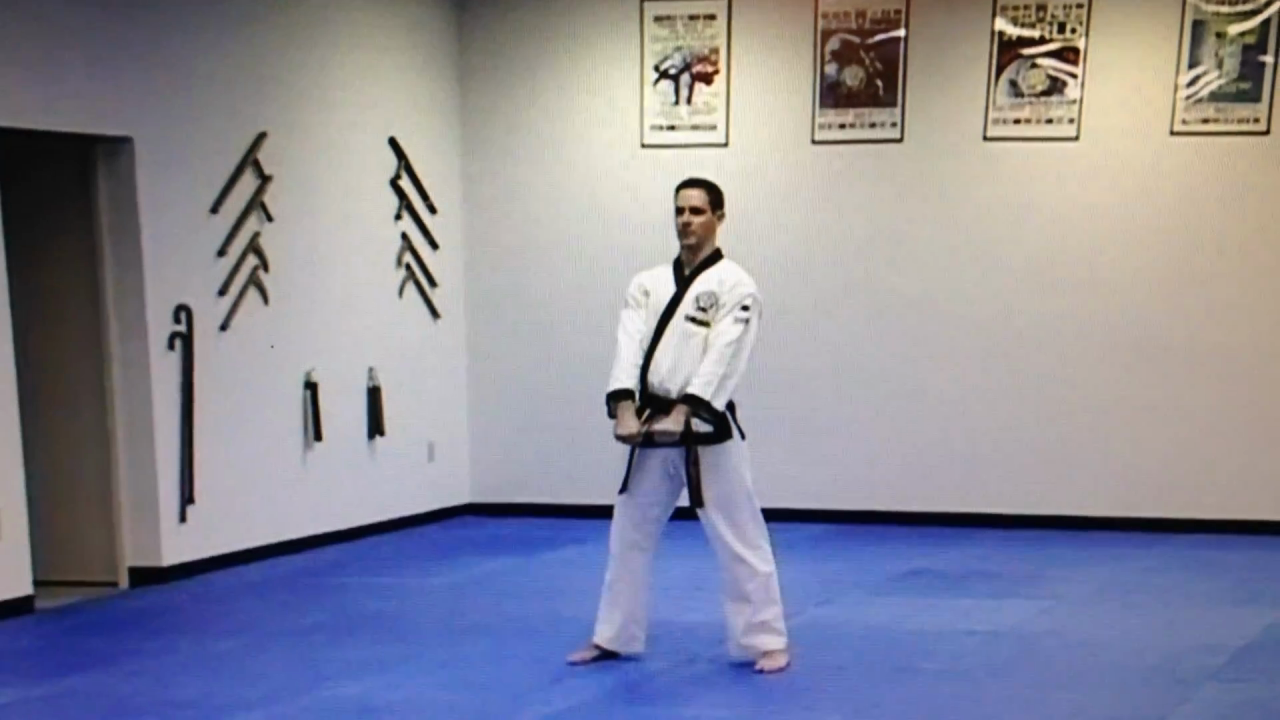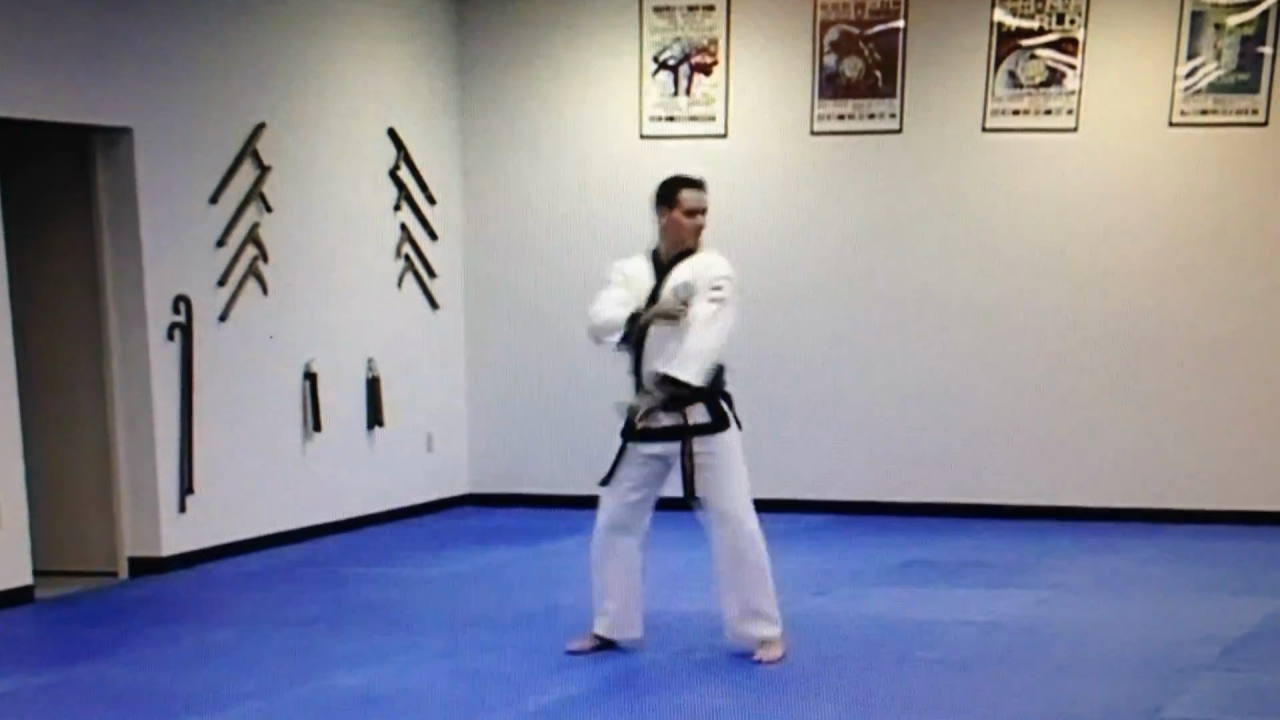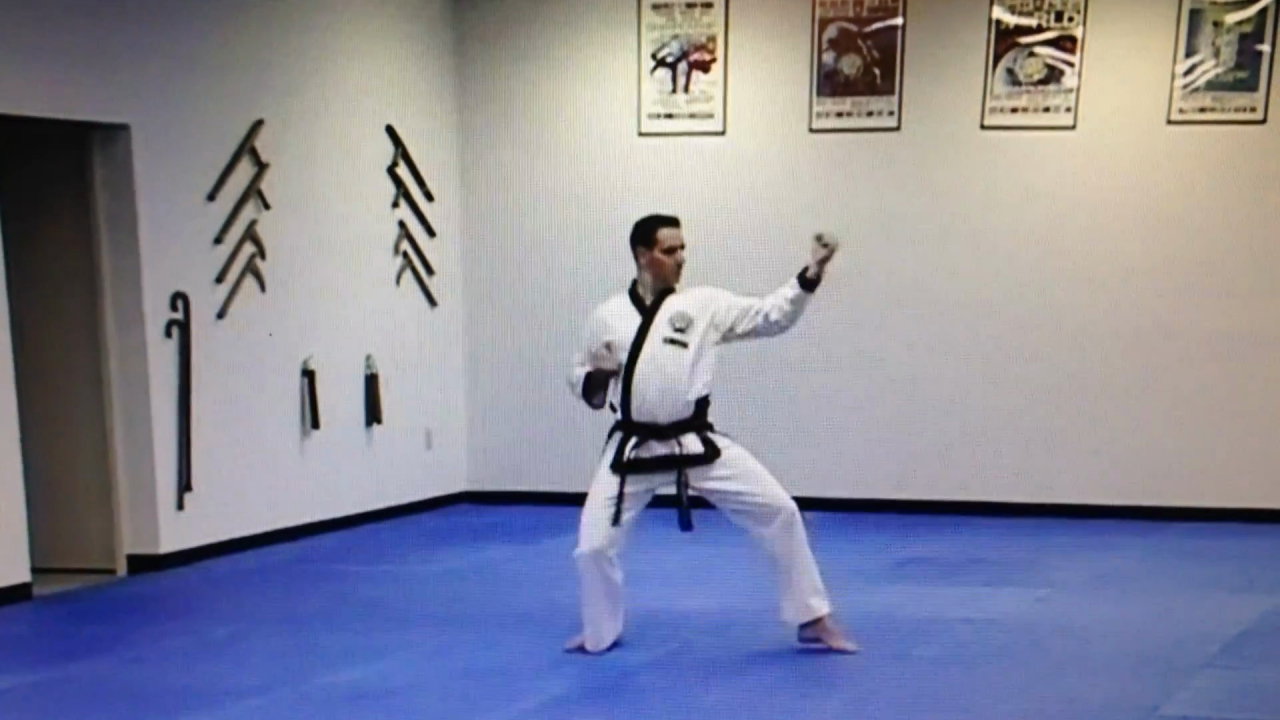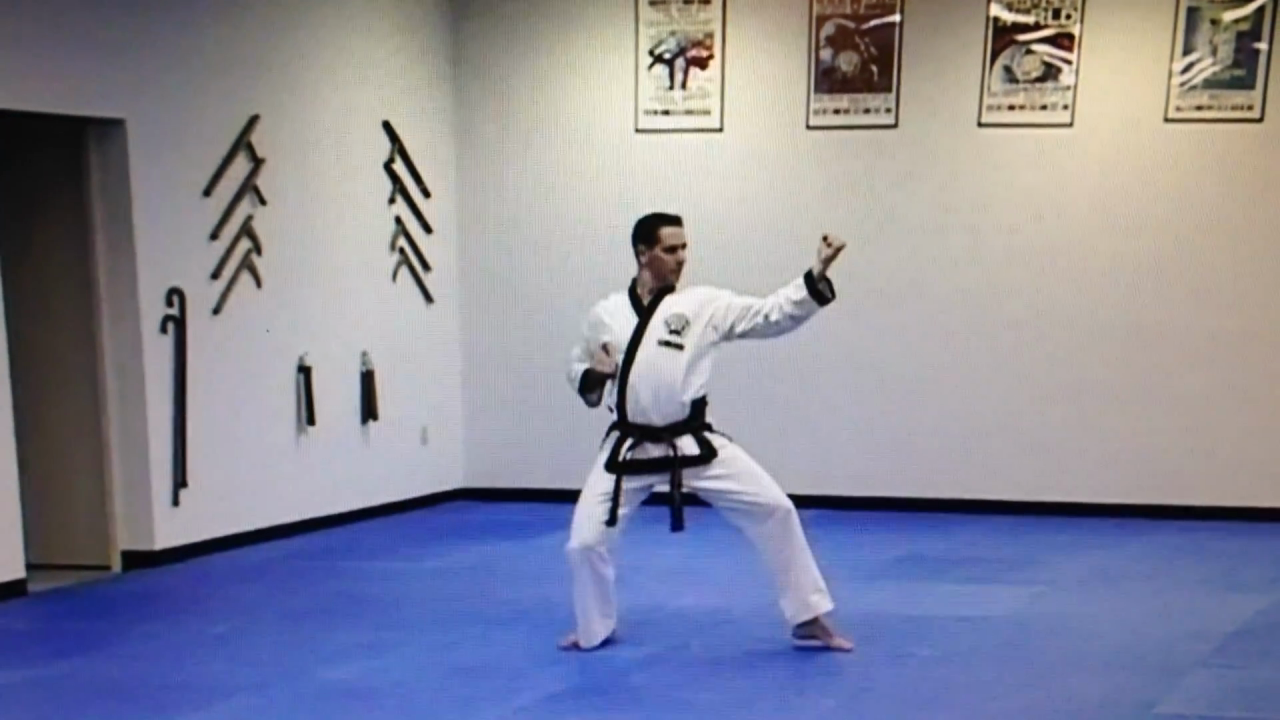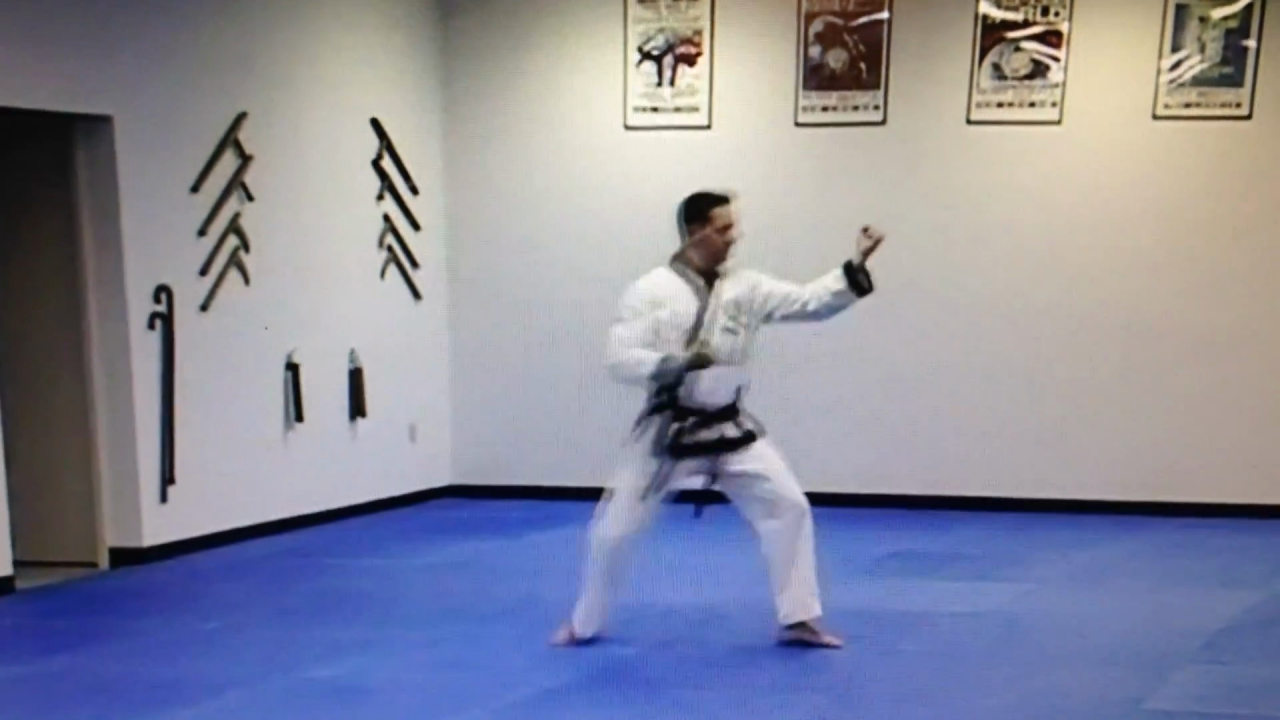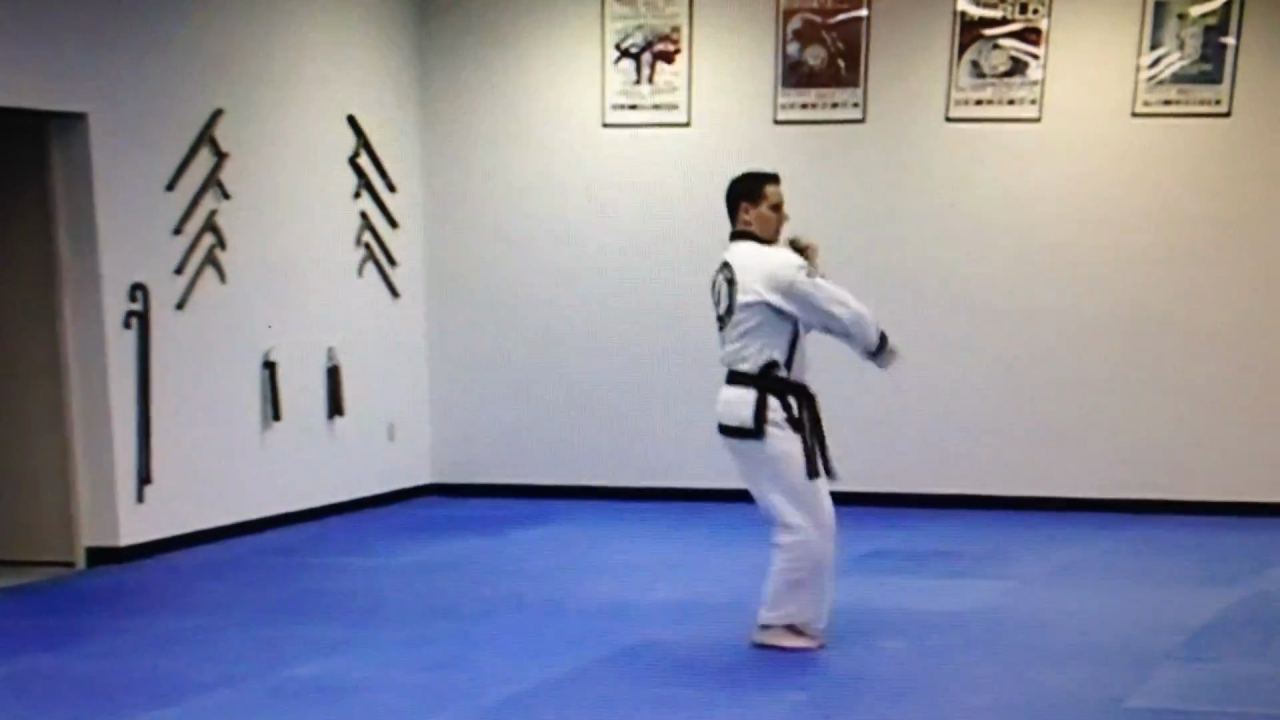
dt=0.5s
person 1, frame 1
left shoulder: (735, 285)
right shoulder: (647, 283)
left elbow: (723, 359)
right elbow: (629, 348)
left wrist: (683, 413)
right wrist: (625, 408)
left hip: (707, 430)
right hip: (651, 428)
left knee: (738, 539)
right knee: (629, 536)
left ankle: (766, 641)
right ankle: (612, 637)
person 1, frame 2
left shoulder: (712, 271)
right shoulder: (628, 272)
left elbow: (704, 339)
right elbow: (601, 323)
left wrist: (663, 392)
right wrist: (646, 316)
left hip: (703, 417)
right hip: (648, 420)
left knee: (734, 523)
right knee: (615, 523)
left ankle: (762, 631)
right ankle: (611, 627)
person 1, frame 3
left shoulder: (704, 304)
right shoulder: (606, 316)
left elbow: (769, 315)
right elbow: (580, 378)
left wrist: (812, 273)
right wrist: (595, 380)
left hip: (696, 444)
right hip: (632, 449)
left knee: (777, 511)
right knee: (594, 545)
left ankle: (813, 619)
right ankle: (600, 631)
person 1, frame 4
left shoulder: (704, 304)
right shoulder: (604, 314)
left elbow: (771, 314)
right elbow: (578, 369)
left wrist: (817, 275)
right wrist: (592, 377)
left hip: (693, 444)
right hip: (629, 448)
left knee: (773, 510)
right knee: (585, 539)
left ankle: (809, 618)
right ankle: (594, 628)
person 1, frame 5
left shoulder: (744, 286)
right shoulder: (650, 292)
left elbow: (811, 302)
right elbow: (621, 361)
left wrist: (857, 264)
right wrist: (676, 361)
left hip: (729, 429)
right hip: (669, 431)
left knee: (787, 509)
right knee: (616, 530)
left ankle: (798, 620)
right ankle: (583, 622)
person 1, frame 6
left shoulder: (735, 268)
right shoulder: (773, 264)
right elbow: (837, 311)
left wrist: (805, 272)
right wrist: (878, 343)
left hip: (756, 407)
right hip: (763, 413)
left knee: (807, 521)
right knee: (808, 526)
left ankle: (794, 618)
right ankle: (777, 622)
